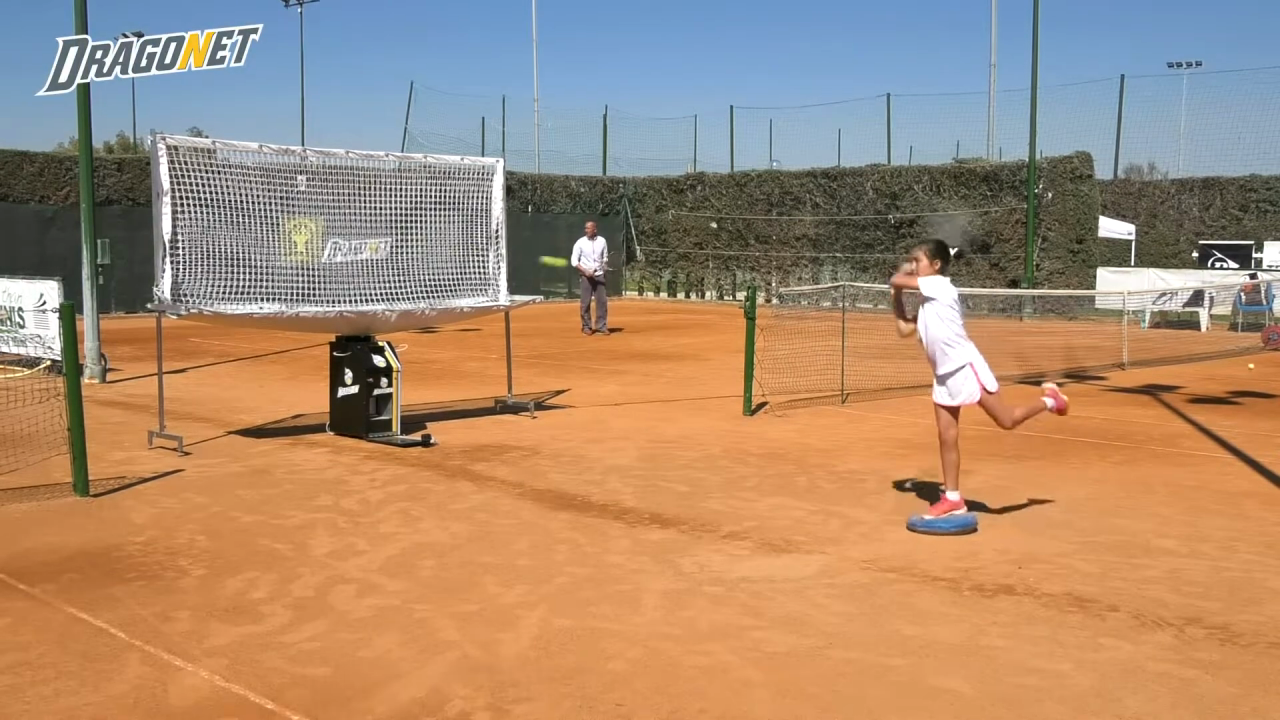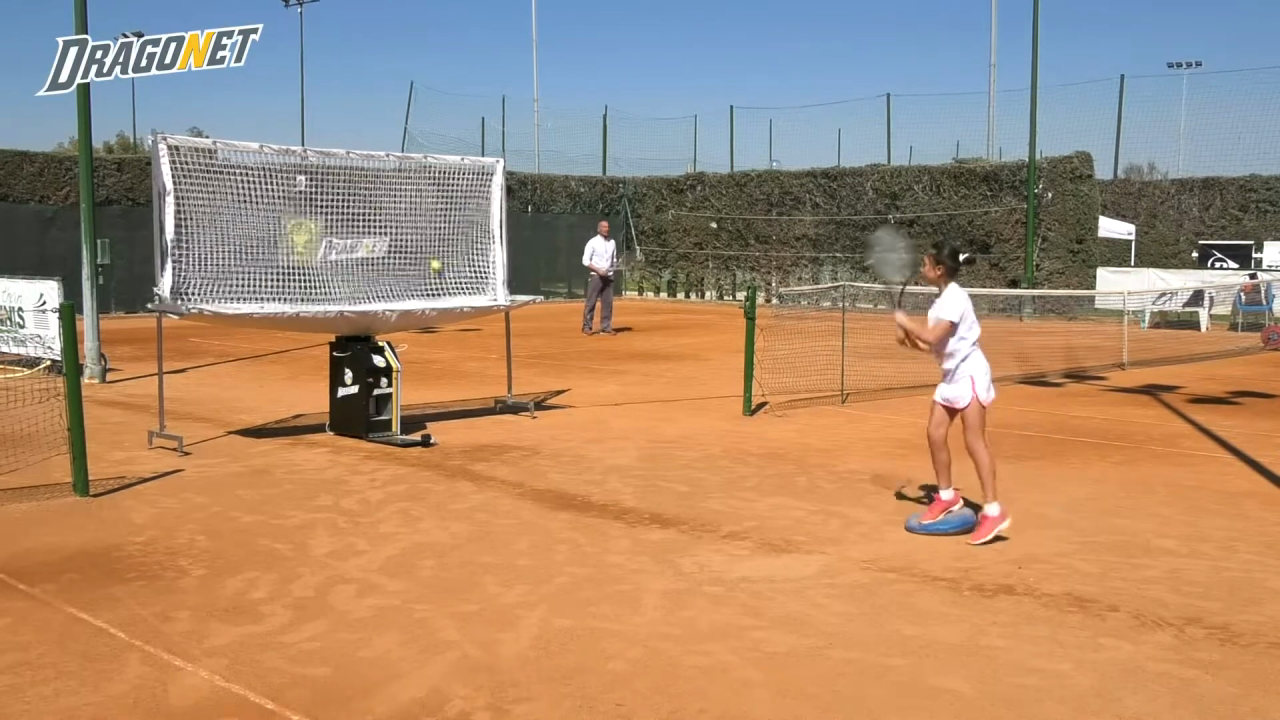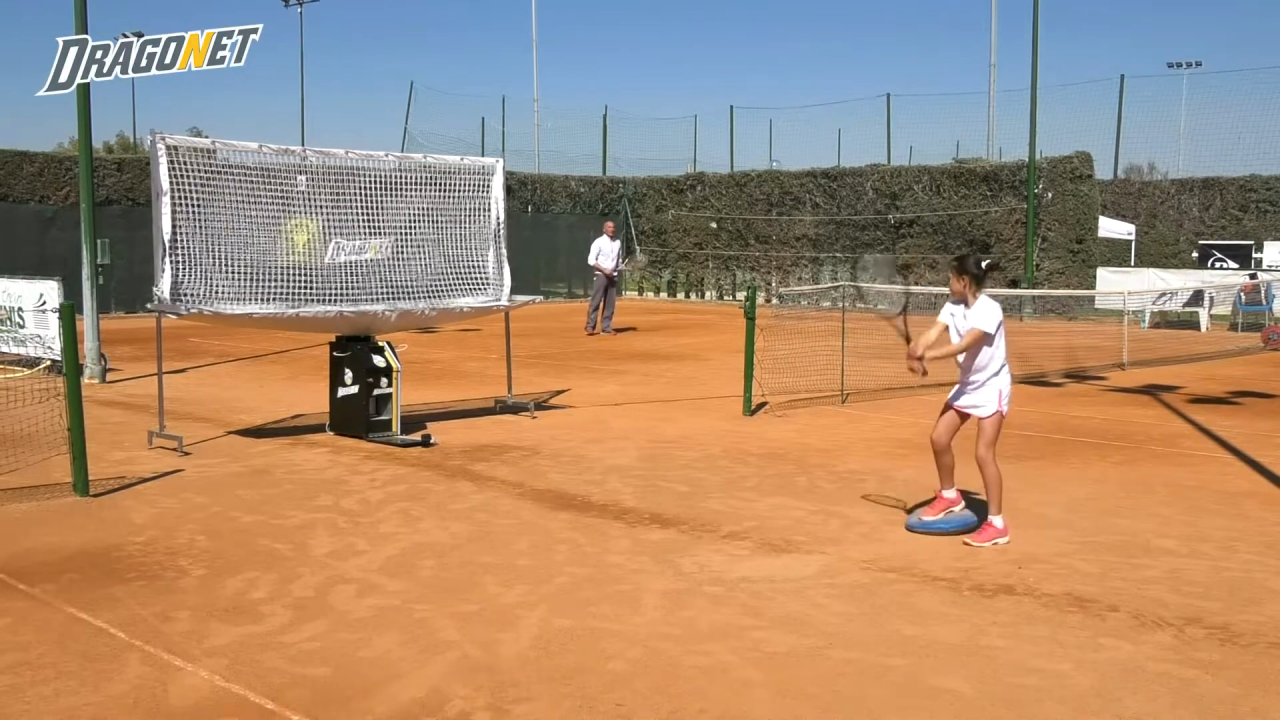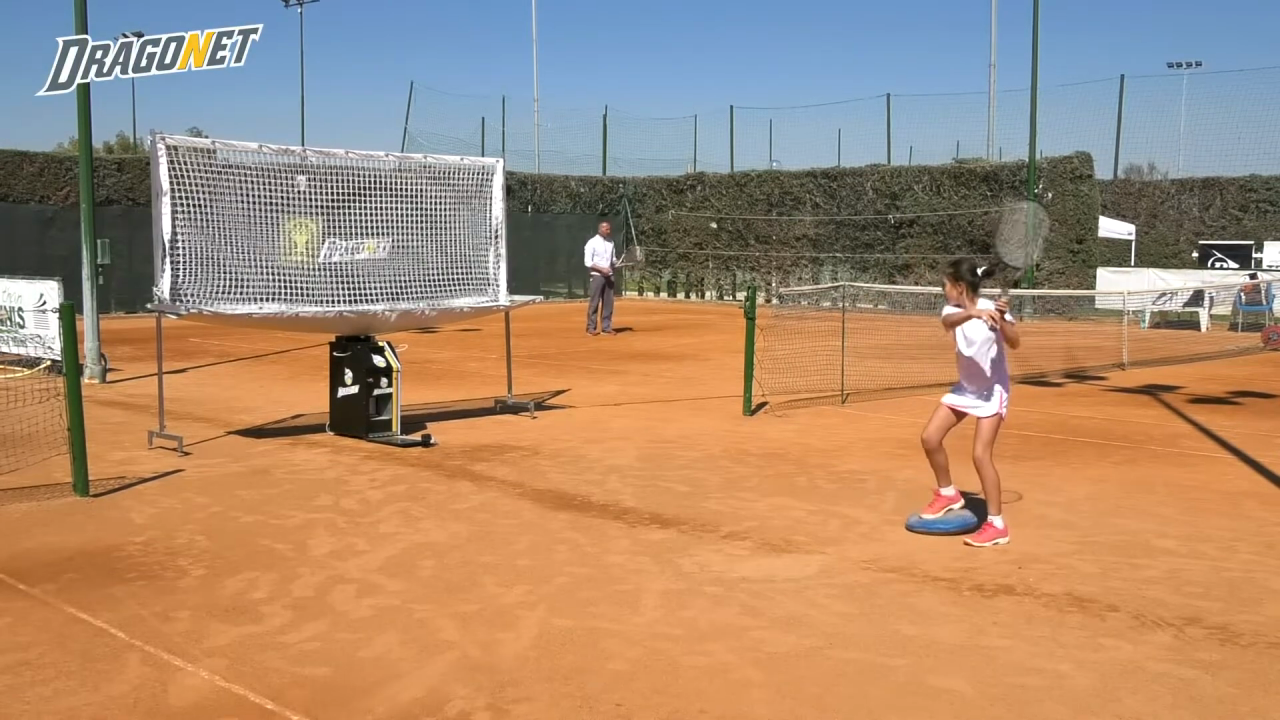
dt=0.5s
person 1, frame 1
left shoulder: (940, 284)
right shoulder: (924, 300)
left elbow: (897, 280)
right elbow: (904, 330)
left wrist: (901, 278)
right wrist: (897, 294)
left hip: (966, 368)
right hip: (943, 375)
left knee: (1007, 419)
right knee: (946, 437)
left ankle: (1048, 399)
right ankle: (952, 499)
person 1, frame 2
left shoulder: (955, 298)
right shoulder: (943, 300)
left elbow: (932, 337)
right elbow: (932, 345)
left wrist: (905, 321)
right wrist: (909, 334)
left hip: (970, 375)
right hip: (951, 377)
left knee: (974, 443)
right knee: (935, 436)
left ankle: (993, 512)
right ankle: (947, 497)
person 1, frame 3
left shoulder: (989, 309)
right shoulder: (953, 307)
left elbow: (962, 345)
right elbow: (934, 332)
left wrist: (927, 356)
right wrist: (917, 350)
left hip: (992, 388)
right hip: (966, 386)
left knee: (984, 454)
right knee: (940, 438)
left ankle: (997, 525)
right ankle: (949, 497)
person 1, frame 4
left shoulder: (994, 307)
right shoulder: (955, 309)
left elbow: (1014, 343)
right elbow: (947, 322)
left wrist: (1001, 320)
right wrist: (973, 314)
left hip: (992, 389)
right hip: (964, 388)
left knee: (981, 454)
right knee: (930, 437)
left ankle: (996, 524)
right ankle: (948, 494)
